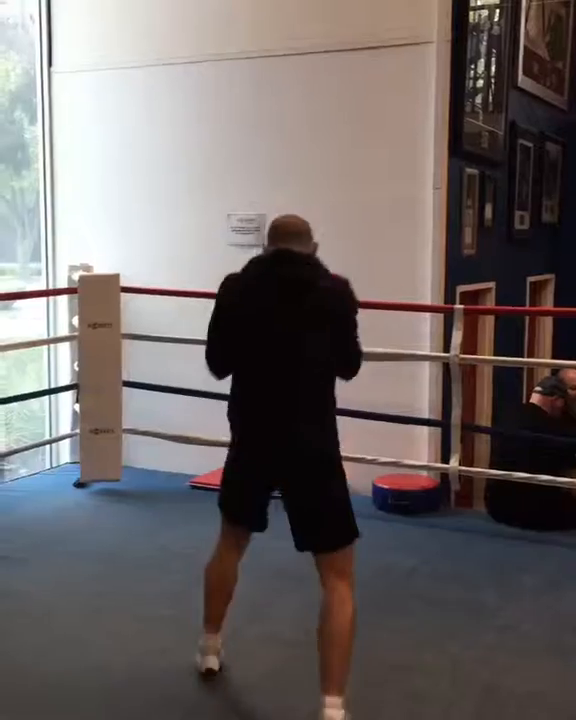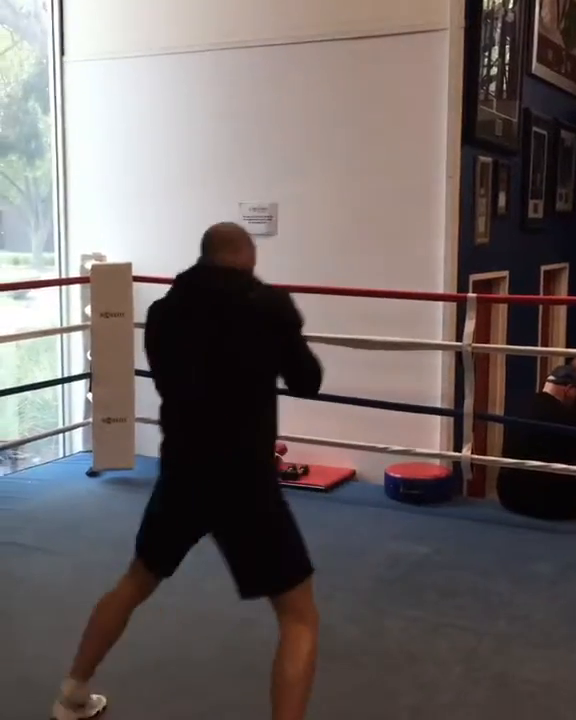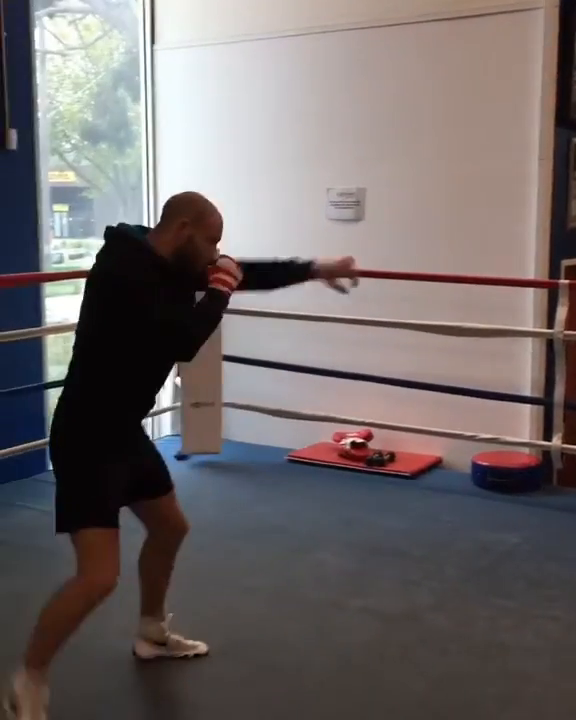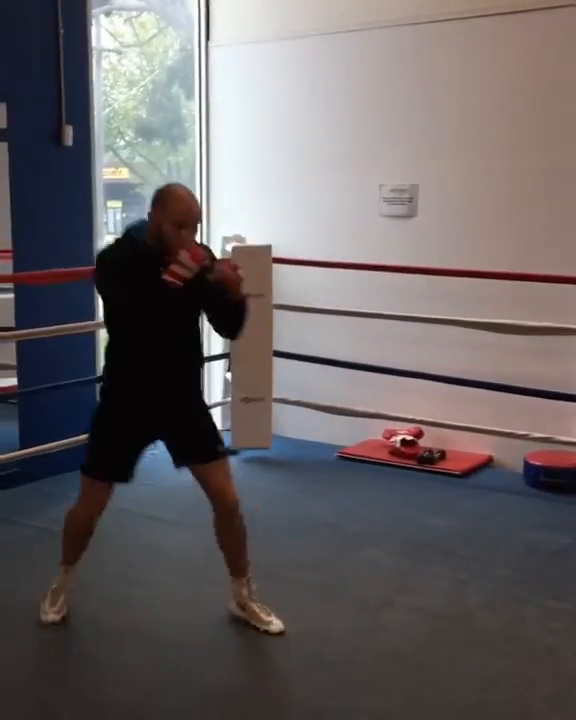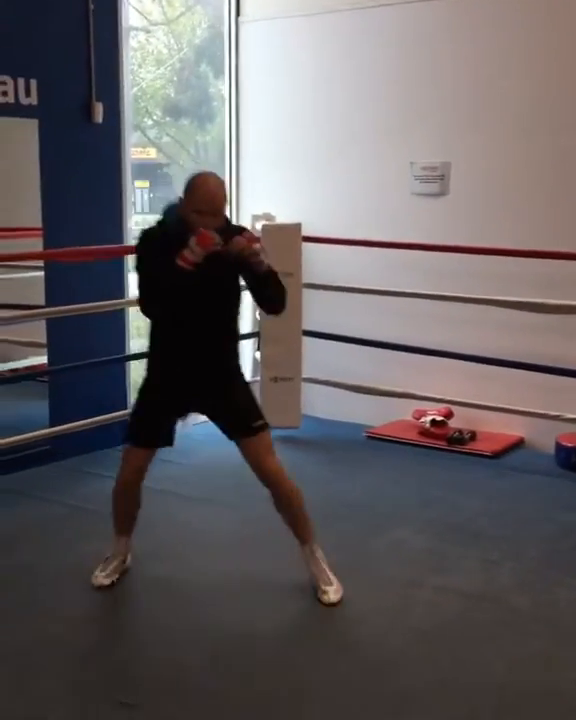
dt=0.7s
person 1, frame 1
left shoulder: (235, 288)
right shoulder: (334, 291)
left elbow: (217, 363)
right elbow: (348, 366)
left hip: (251, 440)
right hip: (312, 444)
left knee: (231, 541)
right knee: (338, 578)
left ankle: (210, 649)
person 1, frame 2
left shoulder: (163, 312)
right shoulder: (270, 305)
right elbow: (308, 382)
left hip: (180, 476)
right hip: (246, 483)
left knee: (135, 585)
right knee: (300, 620)
person 1, frame 3
left shoulder: (168, 265)
right shoulder: (128, 269)
left elbow: (235, 275)
right elbow: (183, 342)
left wrist: (314, 269)
right wrist: (217, 292)
left hip: (121, 427)
right hip: (86, 433)
left knee: (170, 527)
right knee: (97, 577)
left ankle: (151, 631)
person 1, frame 4
left shoulder: (202, 262)
right shoulder: (115, 261)
left elbow: (230, 329)
right elbow: (123, 328)
left wrist: (231, 294)
right wrist: (166, 282)
left hip: (184, 398)
right hip: (126, 402)
left knee: (227, 501)
right knee: (89, 508)
left ankle: (243, 596)
right ankle: (63, 582)
person 1, frame 5
left shoulder: (240, 240)
right shoulder: (157, 241)
left elbow: (274, 306)
right elbow: (152, 306)
left wrist: (260, 266)
right wrist: (181, 266)
left hip: (223, 373)
right hip: (167, 374)
left knee: (271, 472)
right knee: (130, 473)
left ankle: (315, 561)
right ankle: (119, 552)
